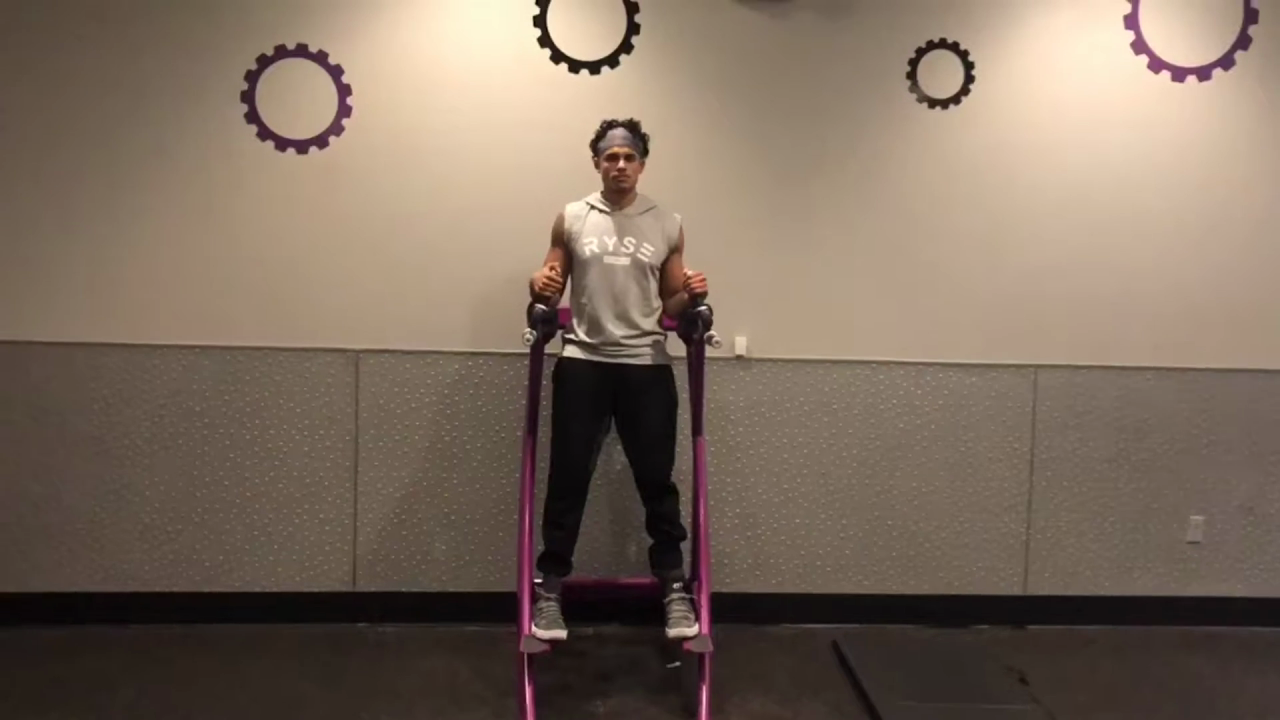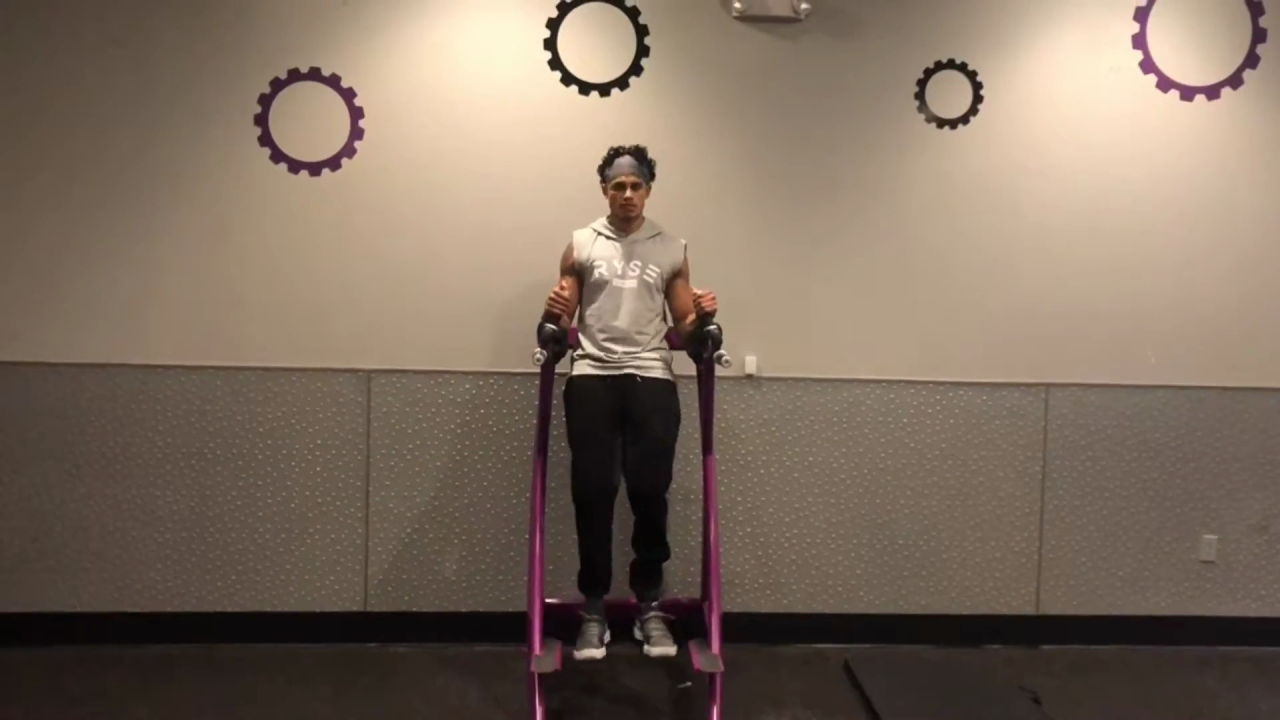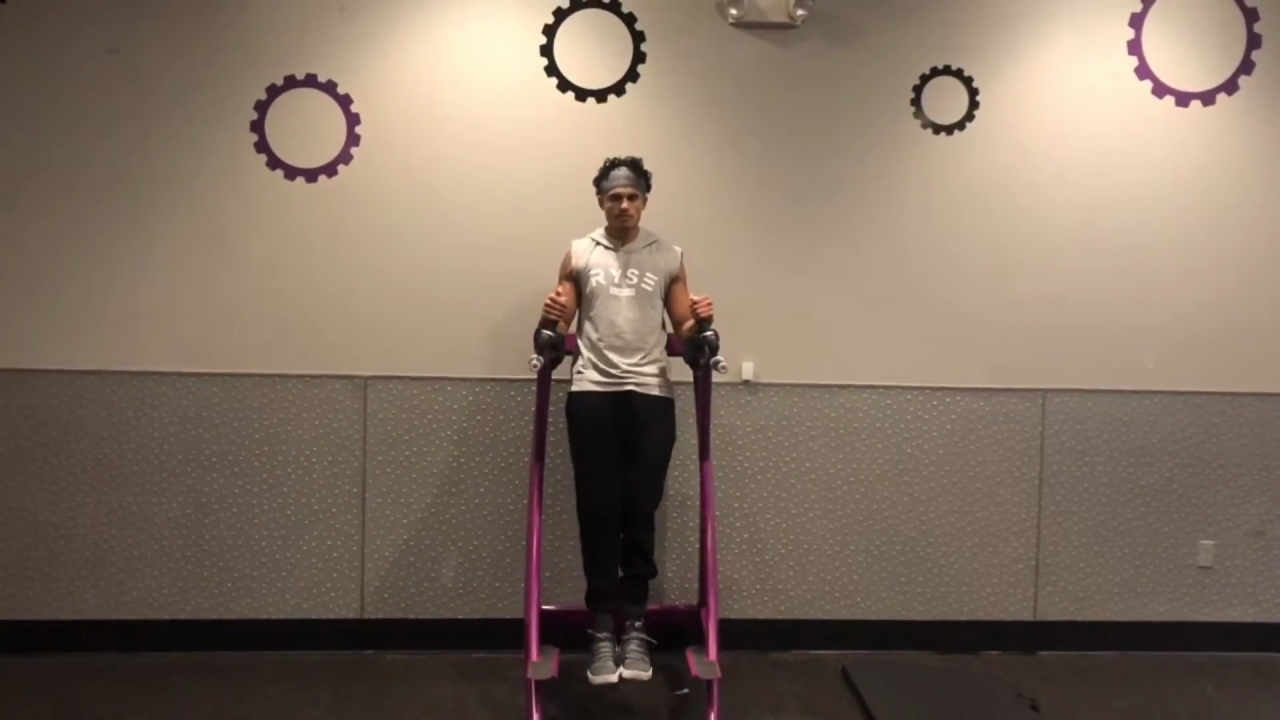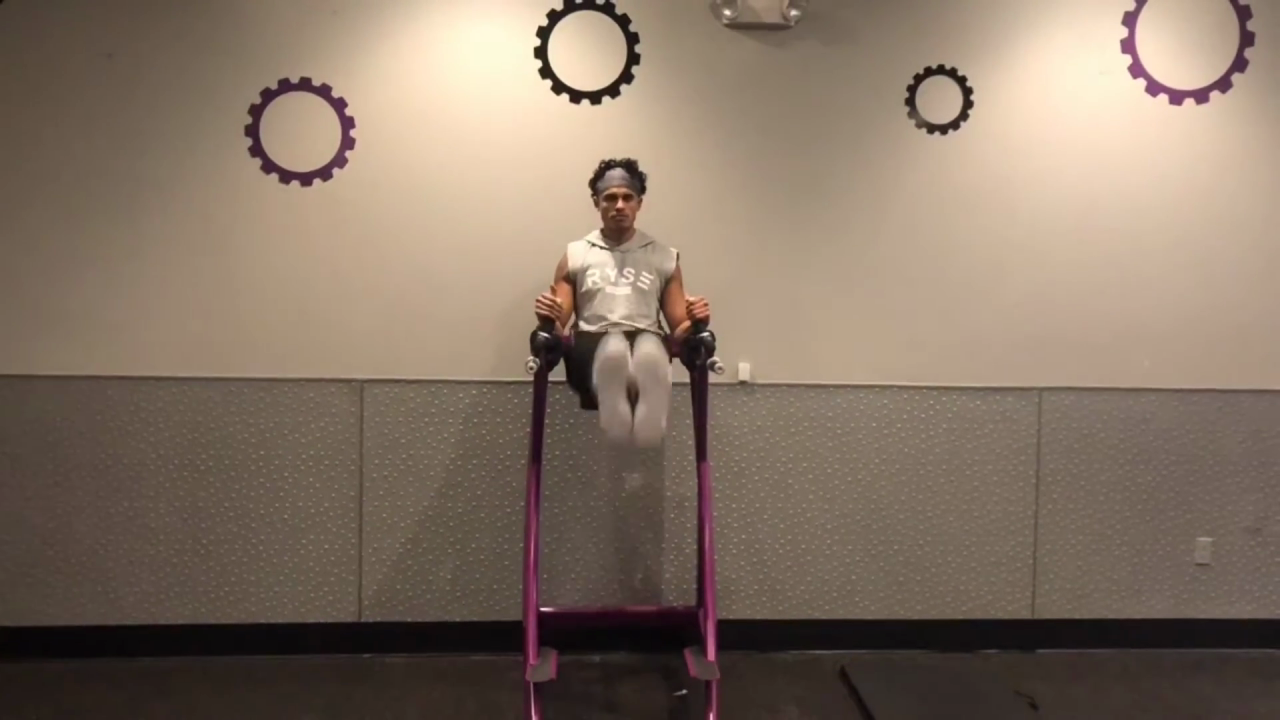
dt=0.7s
person 1, frame 1
left shoulder: (668, 225)
right shoulder: (571, 219)
left elbow: (672, 304)
right elbow: (551, 287)
left wrist: (692, 294)
right wrist: (540, 287)
left hip: (646, 366)
right hip: (583, 363)
left knee: (656, 480)
right knee: (568, 478)
left ankle: (674, 587)
right ankle: (550, 588)
person 1, frame 2
left shoulder: (672, 249)
right shoulder: (580, 245)
left elbow: (682, 326)
right elbow: (561, 320)
left wrist: (703, 314)
right wrist: (553, 313)
left hip: (651, 378)
right hip: (592, 377)
left knee: (649, 491)
right knee: (593, 493)
left ankle: (649, 606)
right ankle: (594, 608)
person 1, frame 3
left shoulder: (669, 257)
right shoulder: (579, 255)
left elbow: (683, 332)
right elbow: (559, 330)
left wrist: (701, 321)
right wrist: (550, 320)
left hip: (651, 393)
right hip: (592, 392)
left knee: (640, 510)
right knee: (597, 511)
left ankle: (634, 626)
right ankle: (602, 628)
person 1, frame 4
left shoulder: (664, 258)
right shoulder: (574, 256)
left elbow: (680, 334)
right elbow: (557, 327)
left wrist: (695, 321)
right wrist: (549, 320)
left knee: (649, 354)
right knee: (601, 352)
left ankle: (644, 406)
right ankle: (614, 400)
